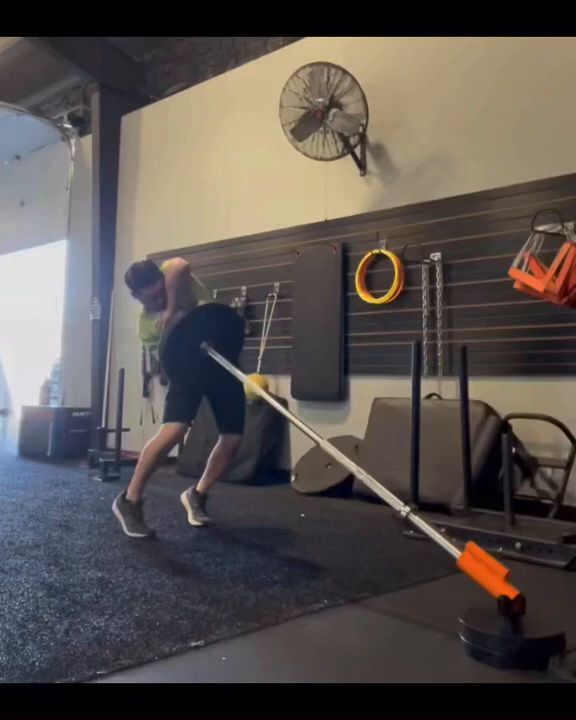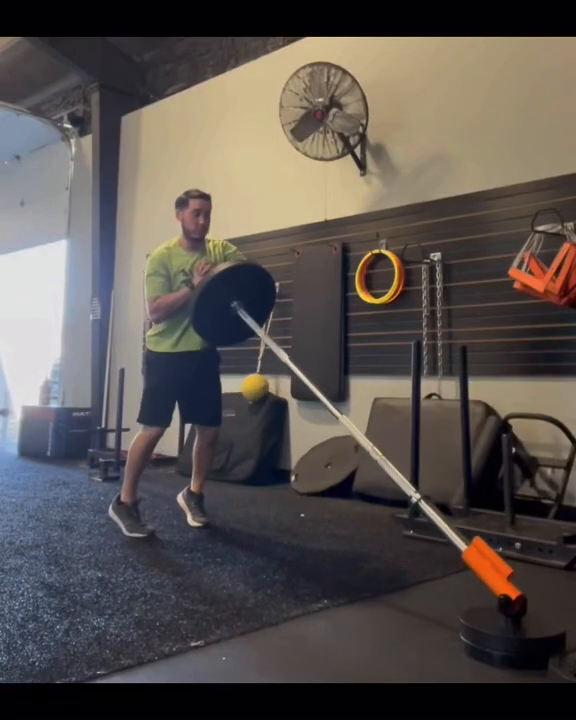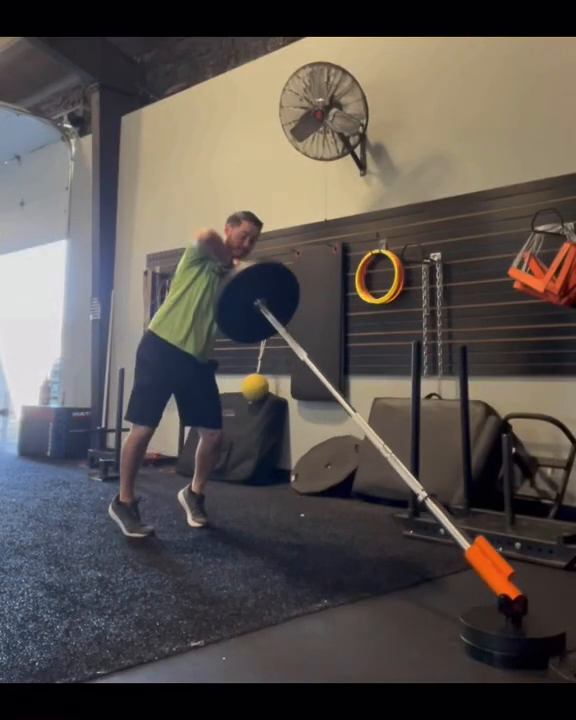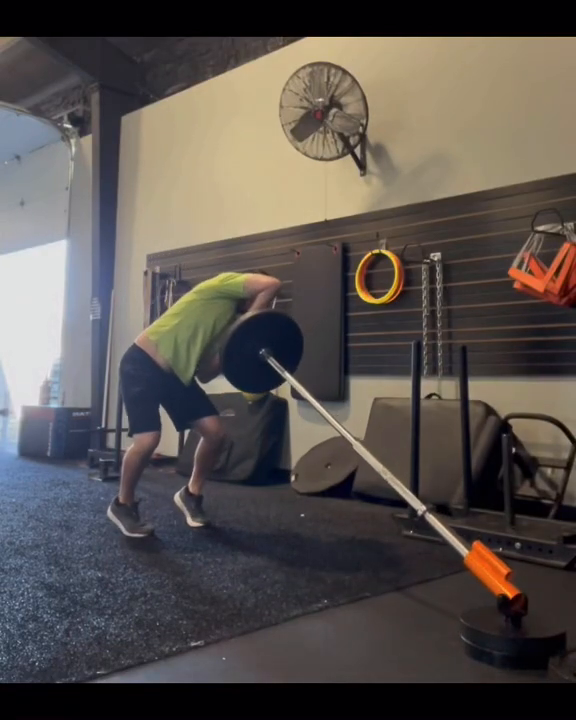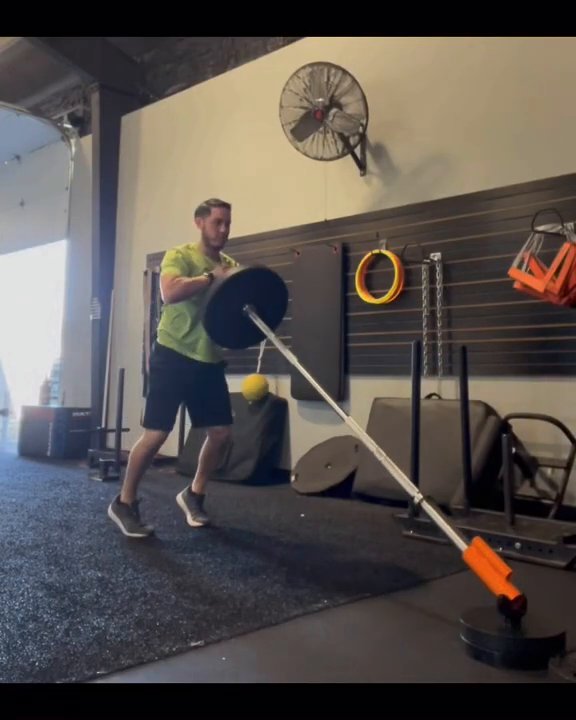
dt=1s
person 1, frame 1
left shoulder: (170, 273)
right shoulder: (147, 326)
left elbow: (181, 267)
right elbow: (170, 364)
left wrist: (171, 311)
right hip: (188, 368)
left knee: (233, 438)
right knee: (173, 431)
left ankle: (197, 495)
right ankle: (129, 501)
person 1, frame 2
left shoulder: (222, 250)
right shoulder: (162, 257)
right elbow: (155, 311)
right wrist: (193, 287)
left hip: (203, 354)
right hip: (165, 355)
left knee: (209, 429)
right knee: (153, 430)
left ankle: (193, 494)
right ankle: (124, 502)
person 1, frame 3
right shoulder: (200, 254)
right elbow: (206, 235)
right wrist: (227, 262)
left hip: (196, 359)
right hip: (161, 349)
left knee: (213, 433)
right knee: (143, 428)
left ankle: (194, 494)
right ankle: (124, 502)
person 1, frame 4
left shoulder: (228, 322)
right shoulder: (225, 284)
left elbow: (204, 374)
right elbow: (272, 284)
left hip: (177, 373)
right hip: (143, 363)
left knee: (215, 432)
right knee: (148, 439)
left ankle: (191, 495)
right ankle: (123, 505)
person 1, frame 5
left shoulder: (231, 266)
right shoulder: (179, 255)
right elbow: (170, 293)
right wrist: (211, 277)
left hip: (210, 360)
right hip: (173, 356)
left knee: (221, 433)
right knee: (156, 434)
left ankle: (193, 495)
right ankle: (124, 503)
